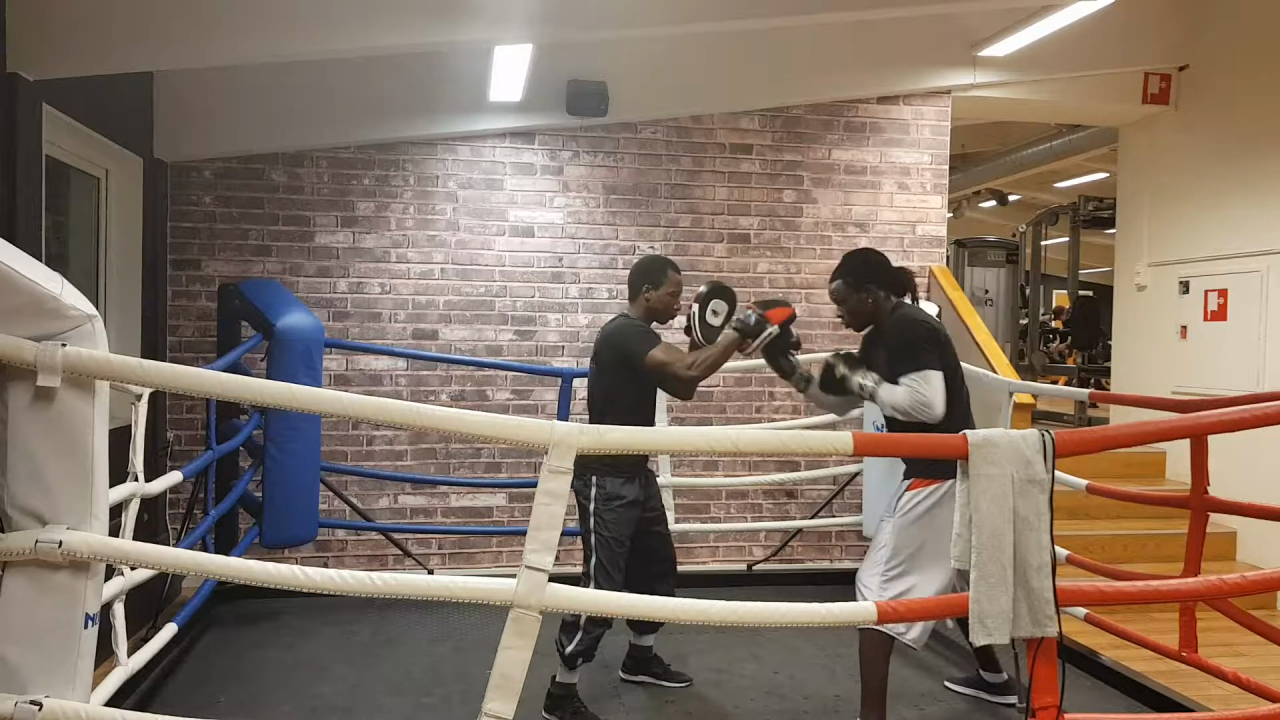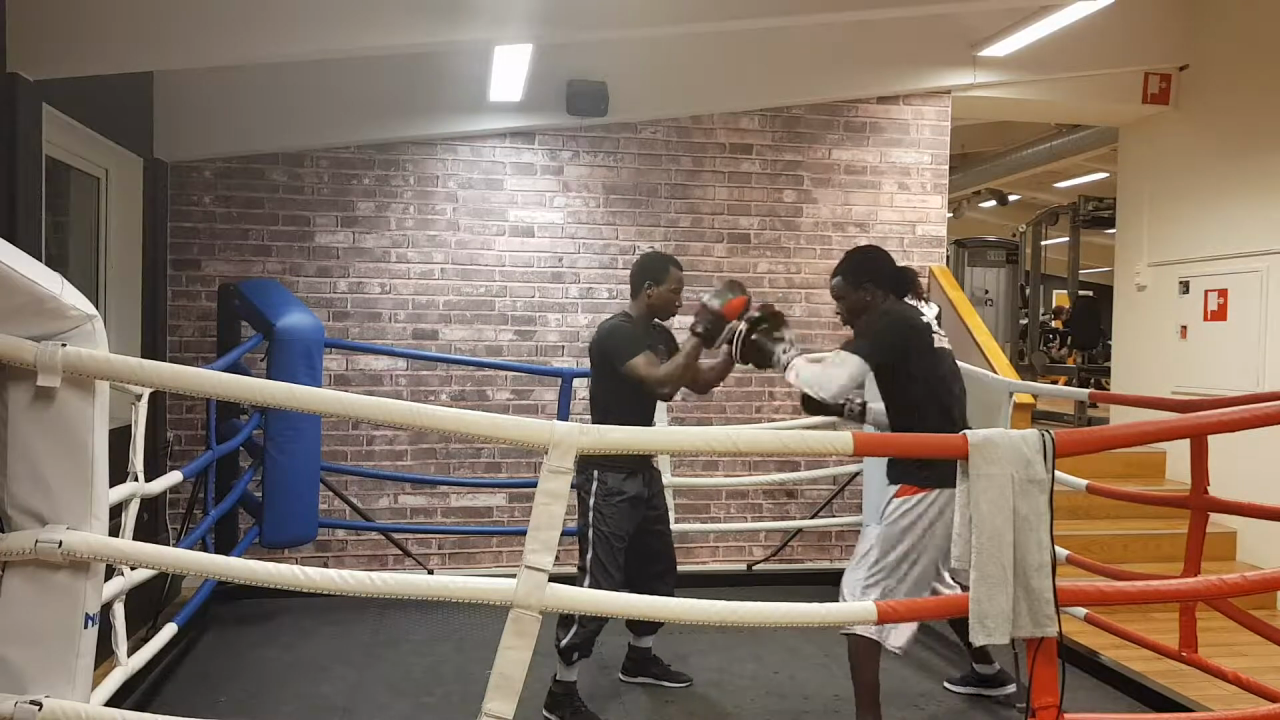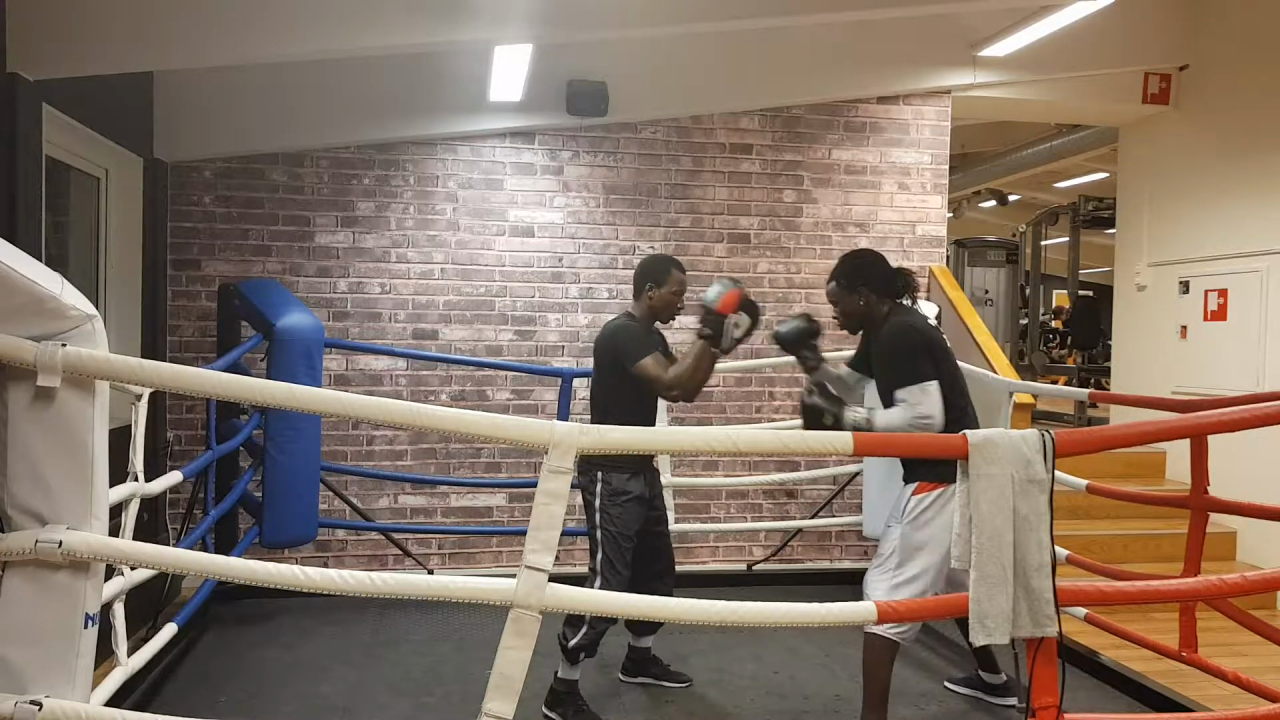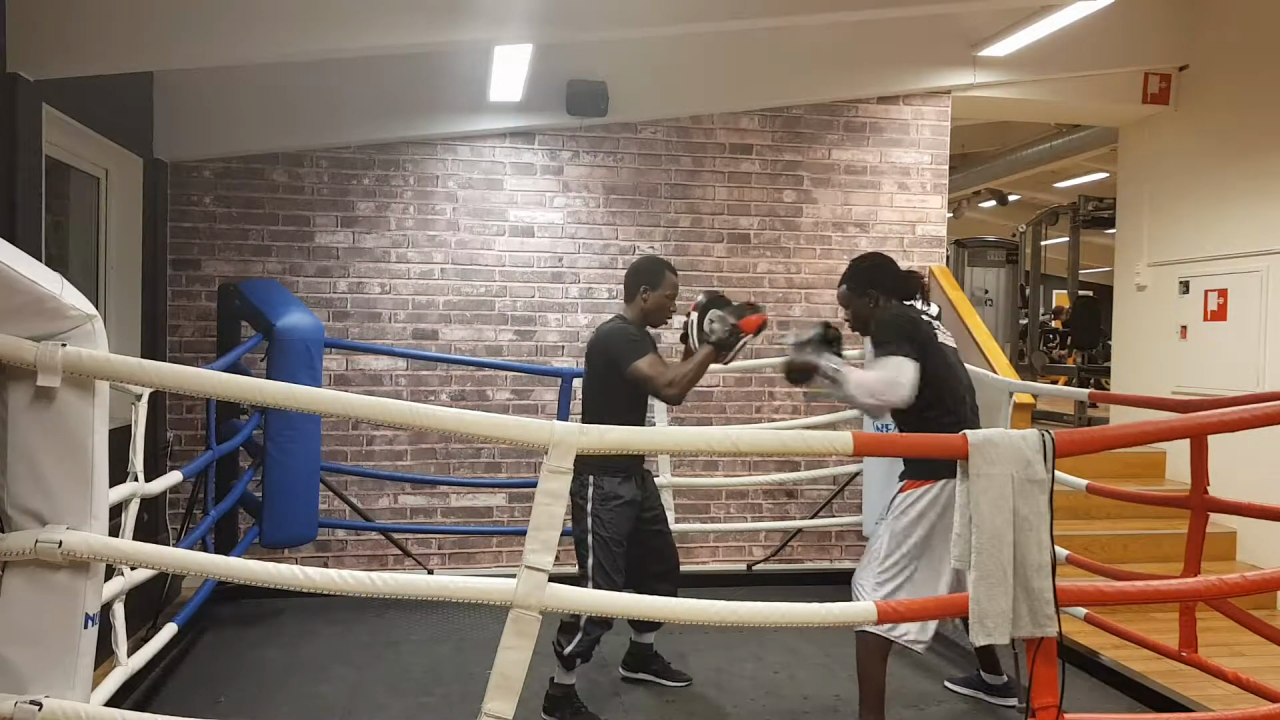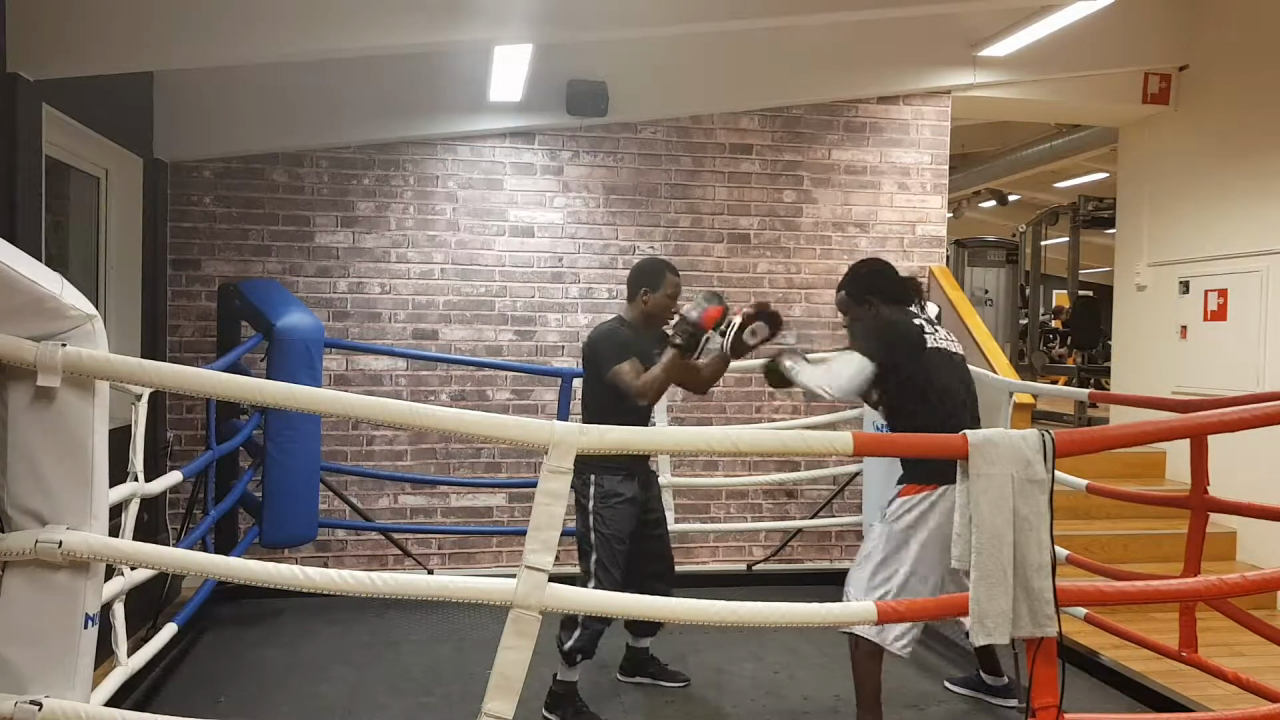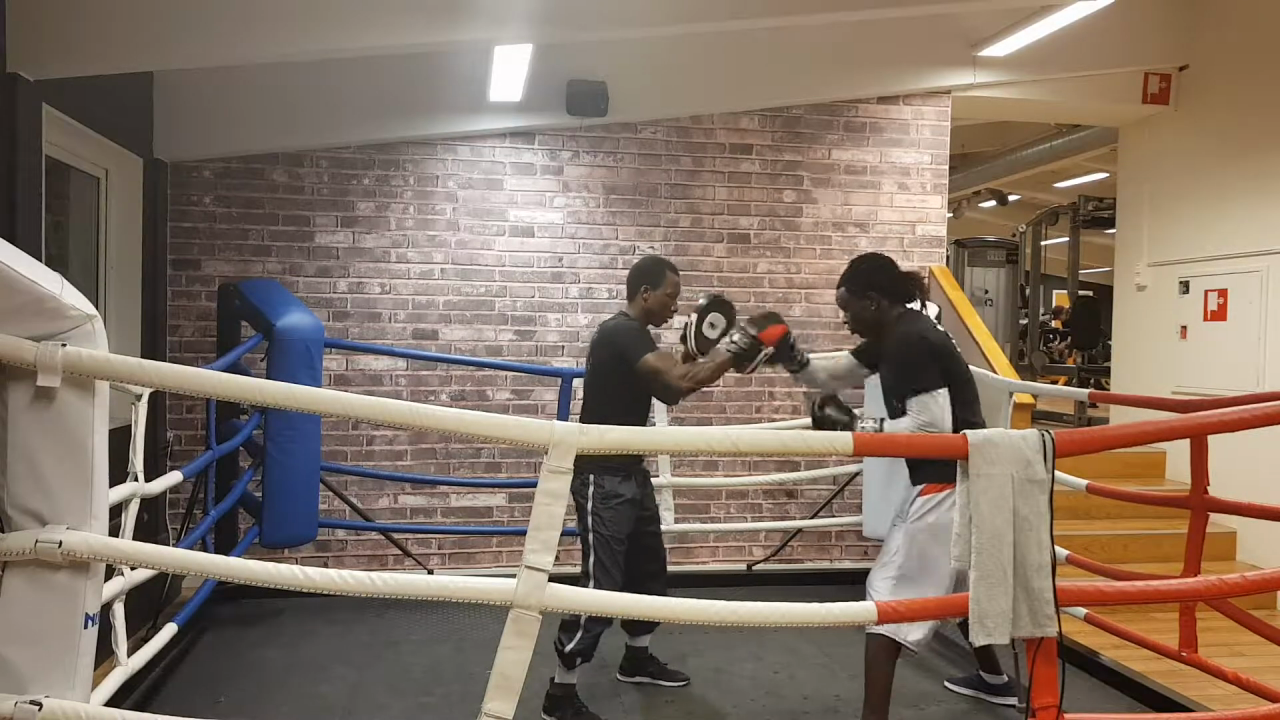
dt=0.2s
person 1, frame 1
left shoulder: (907, 328)
right shoulder: (884, 333)
left elbow: (927, 405)
right elbow: (838, 398)
left wrist: (860, 381)
right wrist: (793, 371)
left hip: (937, 474)
right hip: (953, 473)
left knee: (880, 588)
right knee: (951, 578)
right ankle: (994, 677)
person 1, frame 2
left shoulder: (888, 324)
right shoulder: (913, 324)
left elbow: (832, 385)
left wrist: (775, 352)
right wrist: (852, 407)
left hip: (925, 482)
right hip: (952, 476)
left knee: (864, 593)
right knee: (932, 578)
right ankle: (988, 671)
person 1, frame 3
left shoulder: (902, 332)
right shoulder: (887, 332)
left elbow: (924, 418)
right elbow: (843, 382)
left wrist: (843, 416)
right wrist: (808, 355)
left hip: (941, 479)
right hip: (963, 475)
left knee: (886, 593)
right knee: (951, 580)
right ankle: (993, 678)
person 1, frame 4
left shoulder: (897, 323)
right shoulder: (924, 324)
left elbow: (894, 394)
right elbow: (896, 402)
left wrist: (821, 365)
right wrist: (833, 362)
left hip: (935, 477)
left knee: (876, 592)
right knee: (960, 578)
right ankle: (994, 678)
person 1, frame 5
left shoulder: (885, 328)
right shoulder: (937, 332)
left elbow: (837, 384)
left wrist: (788, 365)
right wrist: (873, 391)
left hip: (931, 482)
left knee: (868, 595)
right knee: (959, 579)
right ankle: (994, 678)
person 1, frame 6
left shoulder: (909, 340)
right shoulder: (899, 332)
left elbow: (933, 425)
right elbow: (838, 374)
left wrist: (854, 424)
right wrist: (793, 359)
left hip: (945, 481)
left knee: (890, 593)
right knee: (955, 578)
right ankle: (993, 677)
person 2, frame 1
left shoulder: (645, 336)
right shoulder: (620, 333)
left elbow: (683, 387)
right elbow: (685, 371)
right wrist: (738, 331)
left hip: (636, 473)
right hip: (604, 479)
left knee: (657, 569)
right knee: (603, 586)
left ankle: (639, 658)
person 2, frame 2
left shoulder: (658, 334)
right shoulder: (615, 333)
left elbow: (702, 383)
right elbow: (663, 385)
left wrist: (735, 347)
right wrist: (704, 334)
left hip: (641, 471)
right hip: (607, 475)
left knee: (657, 570)
right knee: (600, 583)
left ankle: (639, 659)
person 2, frame 3
left shoulder: (651, 336)
right shoulder: (622, 333)
left elbow: (684, 391)
right elbow: (670, 385)
left wrist: (717, 344)
right wrist: (707, 337)
left hip: (640, 470)
right hip: (609, 475)
left knee: (655, 570)
right knee: (607, 581)
left ankle: (639, 660)
person 2, frame 4
left shoulder: (643, 338)
right shoulder: (614, 337)
left elbow: (674, 394)
right elbow: (668, 385)
left wrist: (705, 347)
right wrist: (705, 347)
left hip: (633, 472)
right hip: (600, 478)
left knee: (659, 567)
right knee: (602, 587)
left ankle: (640, 656)
person 2, frame 5
left shoulder: (655, 338)
right shoulder: (608, 338)
left elbow: (701, 382)
right elbow: (642, 394)
left wrist: (736, 341)
right wrist: (682, 344)
left hip: (637, 472)
right hip: (603, 477)
left knee: (654, 570)
right knee: (602, 582)
left ankle: (637, 659)
person 2, frame 6
left shoulder: (638, 335)
right shoulder: (618, 332)
left elbow: (669, 390)
right elbow: (680, 383)
right wrist: (736, 348)
left hip: (630, 473)
right hip: (601, 478)
left knee: (648, 570)
right knee: (601, 584)
left ankle: (636, 659)
